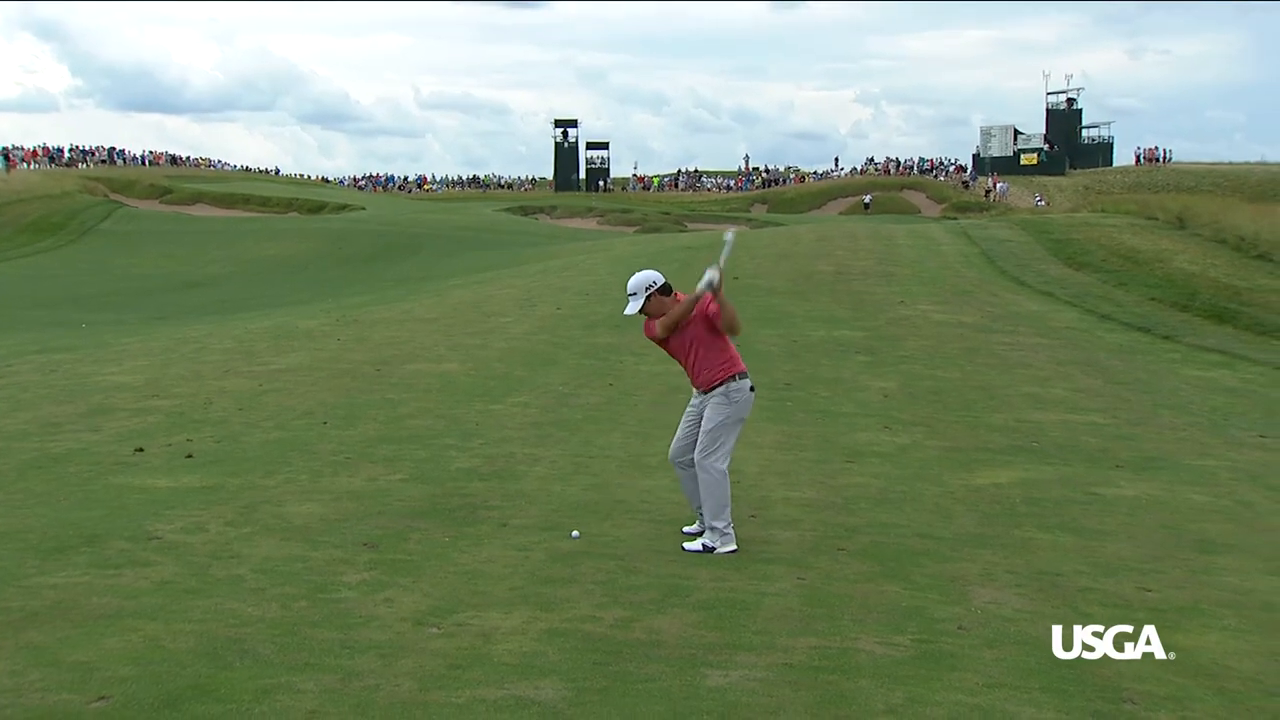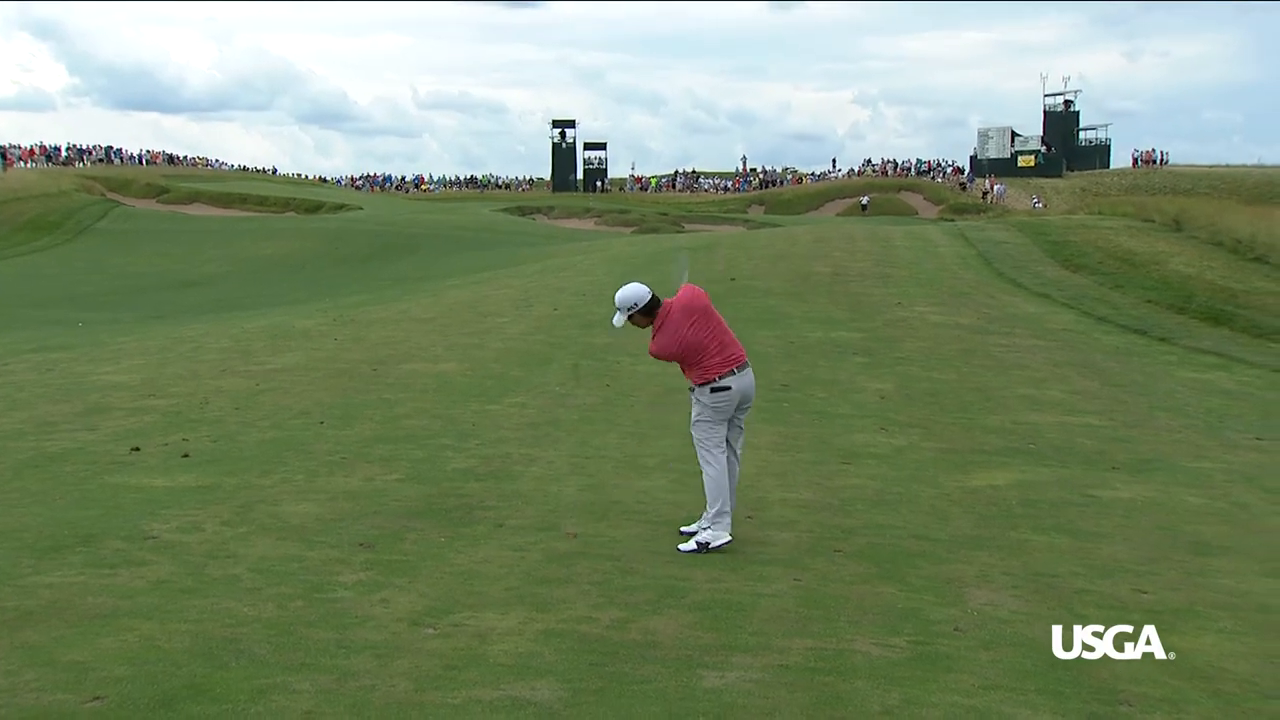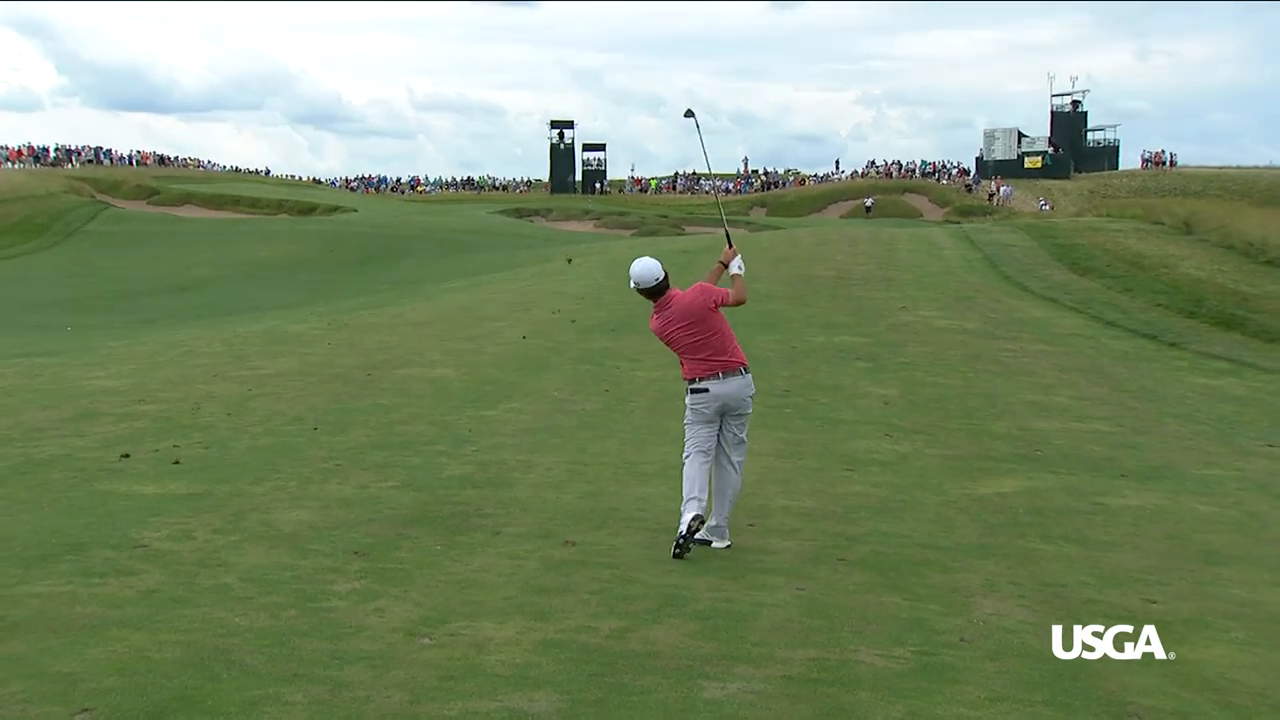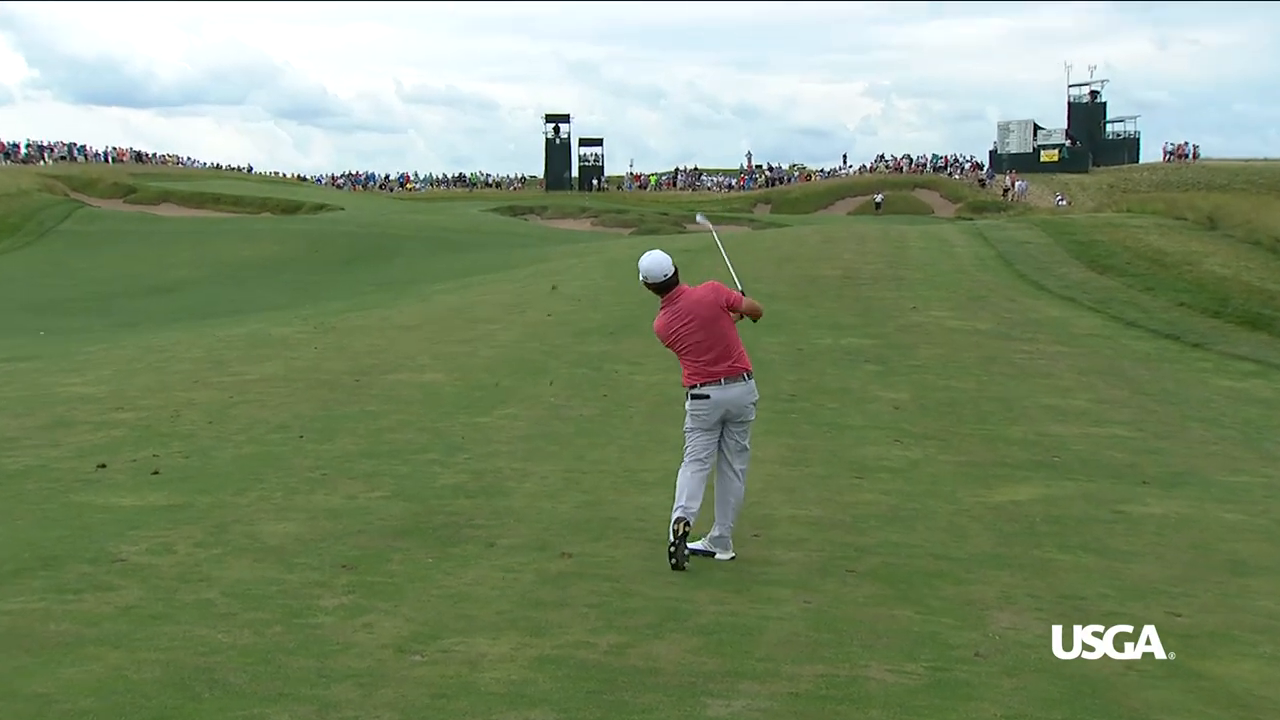
dt=0.3s
person 1, frame 1
left shoulder: (704, 303)
right shoulder: (652, 327)
left elbow: (733, 328)
right elbow: (673, 321)
left wrist: (717, 292)
right wrist: (700, 291)
left hip: (729, 392)
right hip: (704, 394)
left knee: (708, 461)
right knee: (680, 456)
left ankle: (720, 537)
right ankle: (709, 520)
person 1, frame 2
left shoulder: (658, 345)
right shoulder: (689, 295)
left hip: (713, 390)
right hip: (743, 377)
left knee: (711, 456)
right knee: (729, 453)
left ankle: (717, 528)
right ankle: (715, 521)
person 1, frame 3
left shoulder: (657, 324)
right shoulder: (699, 295)
right elbow: (739, 298)
left wrist: (721, 264)
right wrist: (735, 268)
left hip: (704, 392)
right hip: (739, 383)
left knee: (697, 455)
right knee: (731, 459)
left ankle: (692, 514)
right ankle: (717, 529)
person 1, frame 4
left shoulder: (662, 325)
right shoulder: (711, 292)
right elbow: (756, 310)
left wrist: (730, 316)
right wrist: (740, 309)
left hip: (704, 397)
right hip: (741, 389)
left knee: (696, 462)
right knee: (732, 468)
left ankle: (681, 518)
right ankle: (720, 541)
